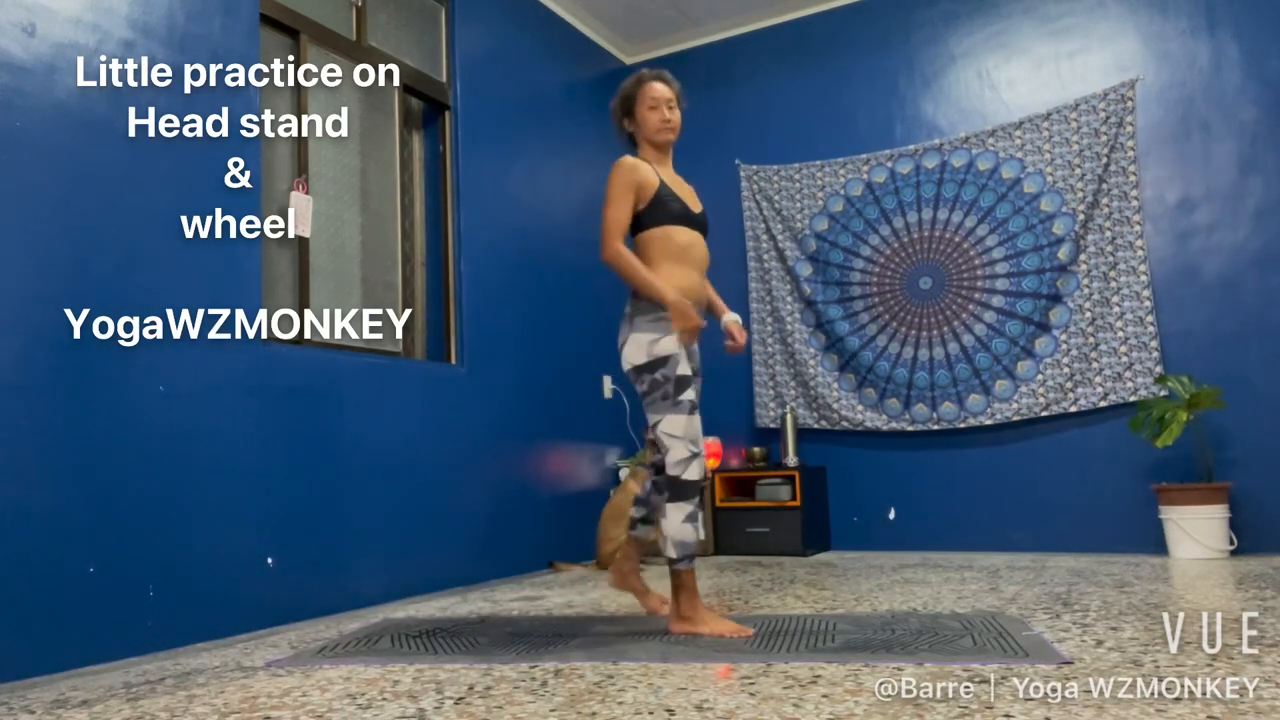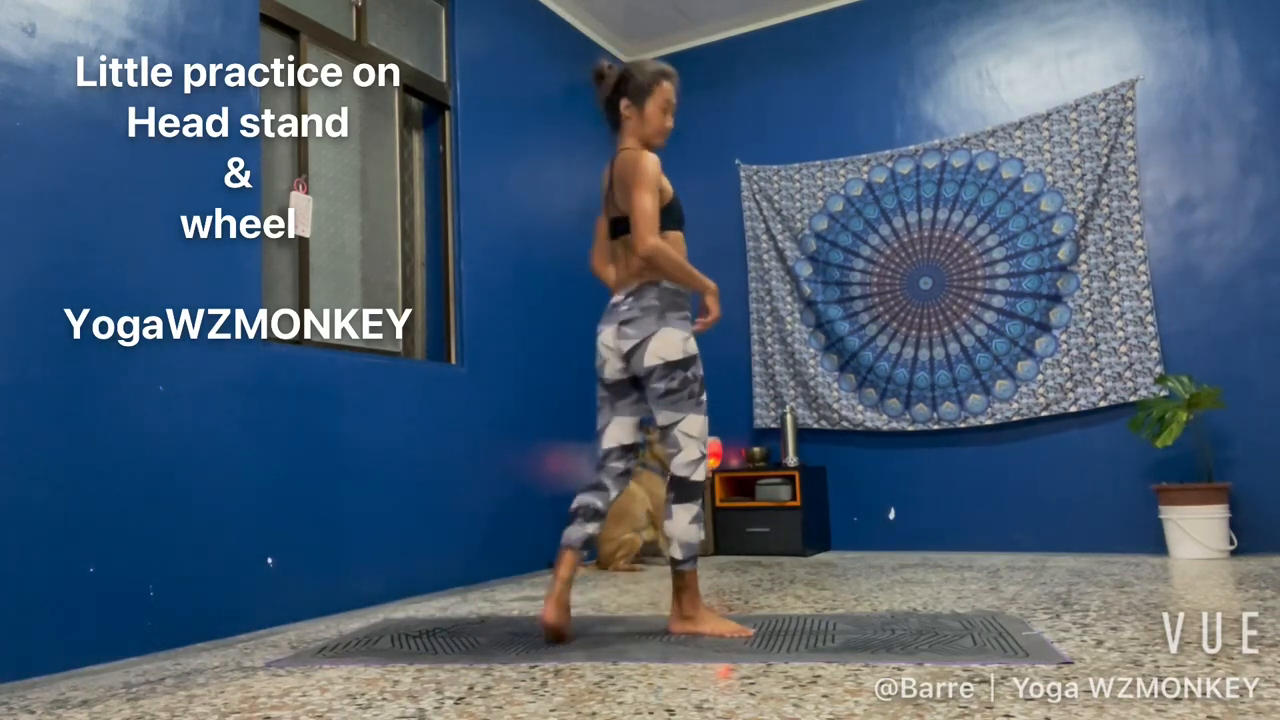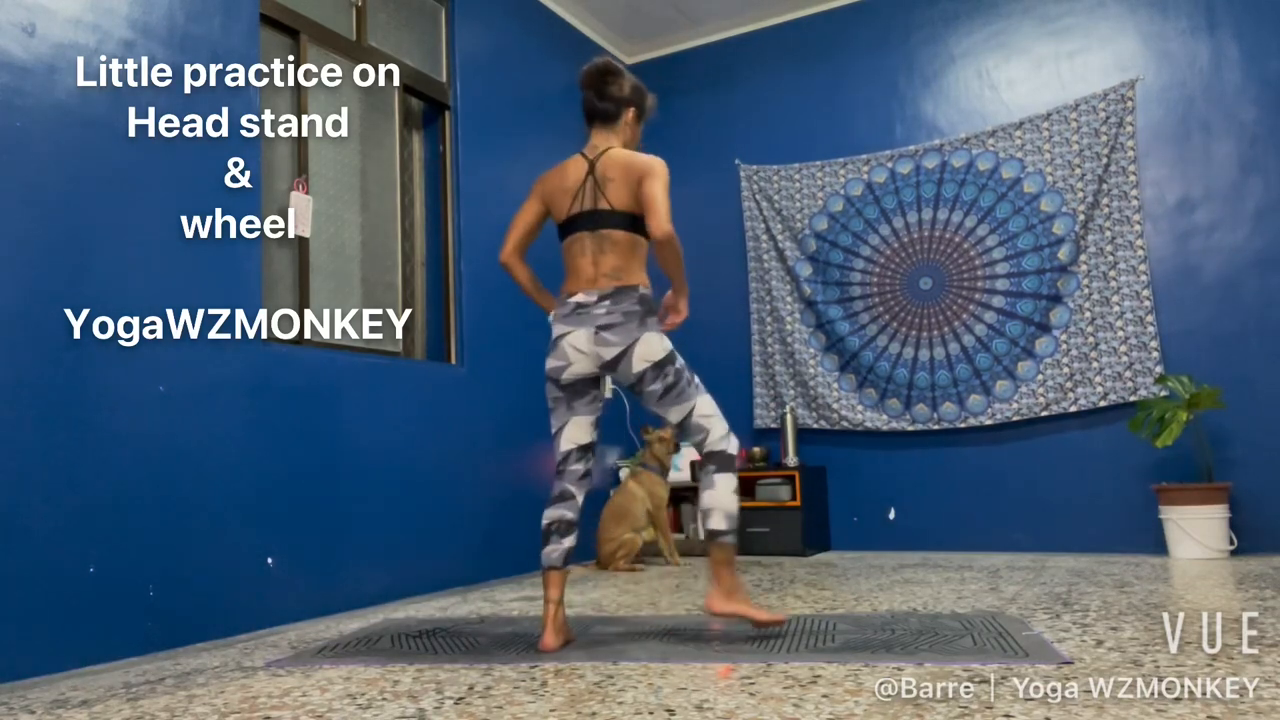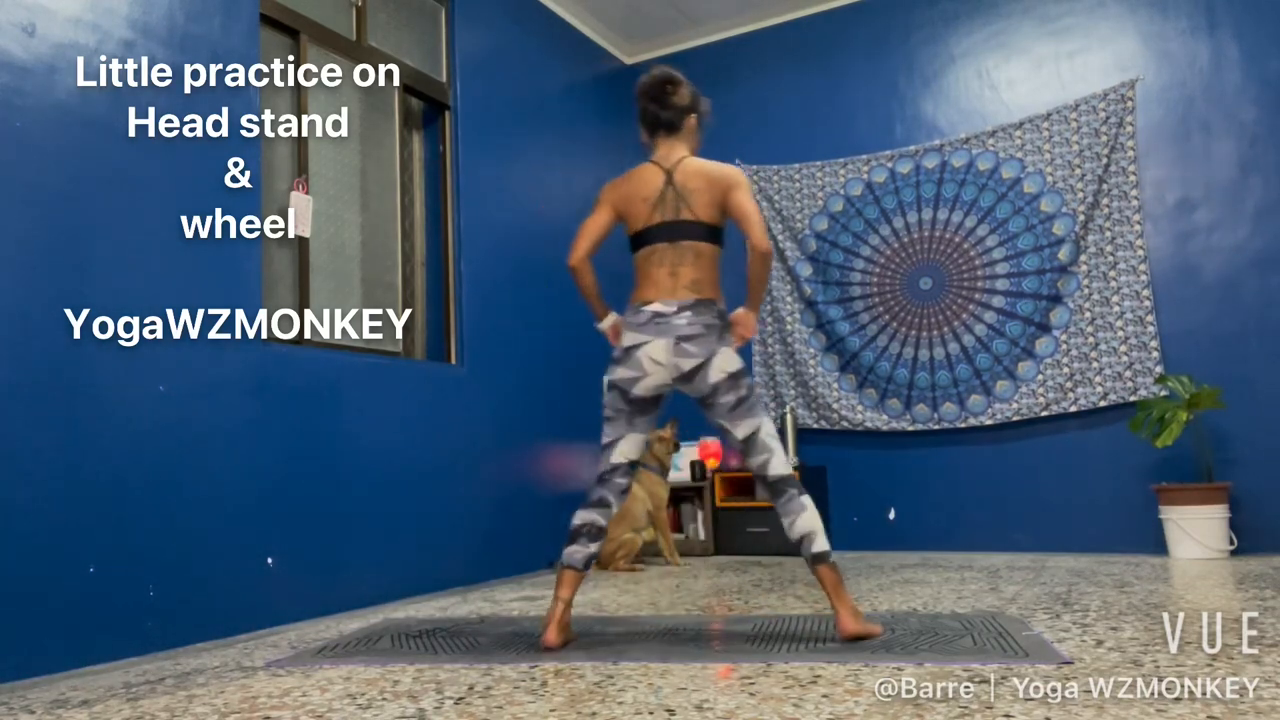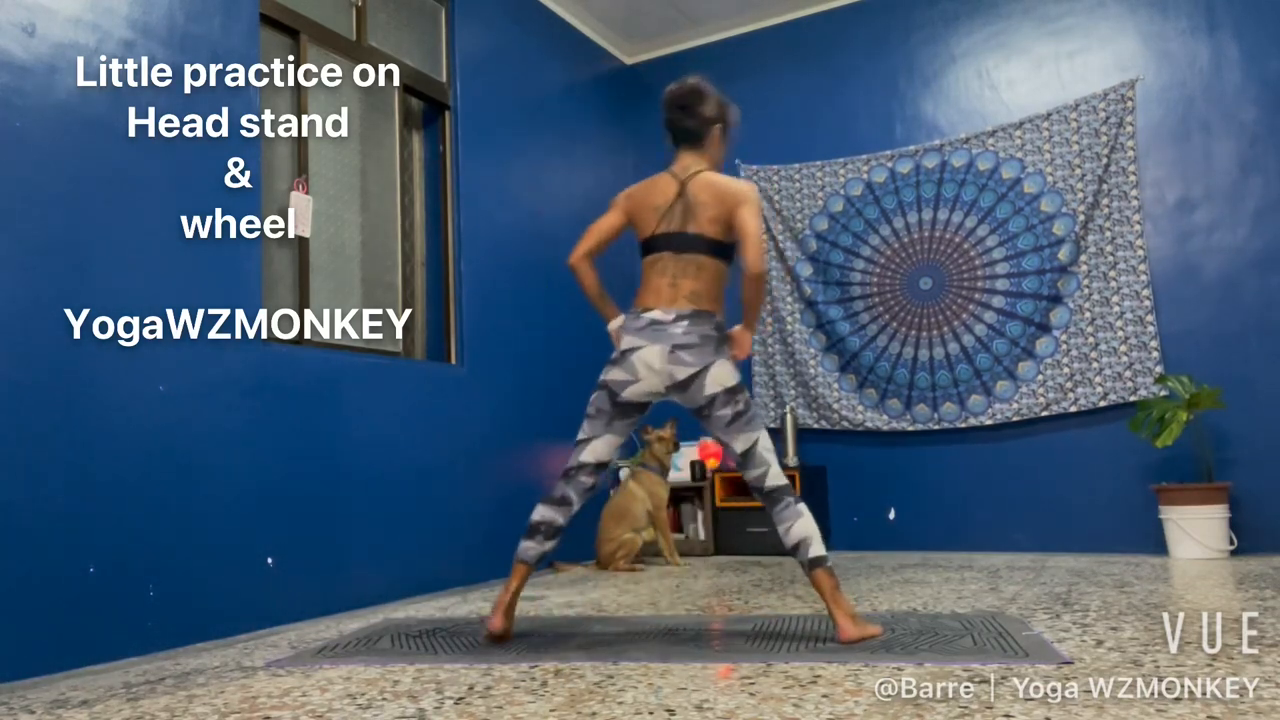
dt=0.4s
person 1, frame 1
left shoulder: (685, 187)
right shoulder: (630, 169)
right elbow: (612, 248)
left wrist: (726, 313)
right wrist: (673, 303)
left hip: (681, 329)
right hip: (655, 327)
left knee: (672, 461)
right knee: (685, 462)
left ankle: (628, 563)
right ankle: (688, 608)
person 1, frame 2
left shoulder: (615, 171)
right shoulder: (643, 162)
left elbow: (600, 259)
right elbow: (648, 244)
right wrist: (706, 285)
left hip: (618, 323)
right hip: (659, 320)
left knee: (611, 466)
right knee: (688, 464)
left ankle: (558, 598)
right ankle: (688, 608)
person 1, frame 3
left shoulder: (552, 179)
right shoulder: (644, 165)
left elbow: (509, 254)
right elbow: (662, 232)
right wrist: (679, 292)
left hip: (570, 330)
right hip: (628, 322)
left knee: (569, 474)
right knee: (718, 442)
left ankle: (554, 621)
right ankle: (725, 585)
person 1, frame 4
left shoulder: (620, 188)
right shoulder: (724, 176)
left elbow: (577, 260)
right elbow: (761, 247)
left wrist: (605, 319)
right wrist: (751, 310)
left hip: (642, 337)
right hip: (704, 336)
left knee: (610, 480)
right knee: (776, 473)
left ankle: (558, 618)
right ankle: (844, 609)
person 1, frame 5
left shoulder: (636, 195)
right shoulder: (736, 192)
left elbow: (579, 258)
right elbow: (757, 267)
left wrist: (615, 322)
right wrist: (750, 327)
left hip: (640, 345)
right hip: (701, 347)
left knee: (577, 476)
right knee: (773, 482)
left ankle: (505, 606)
right ankle: (842, 615)
